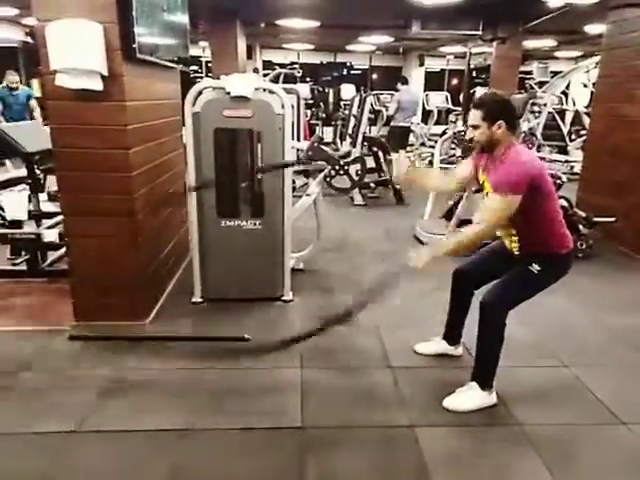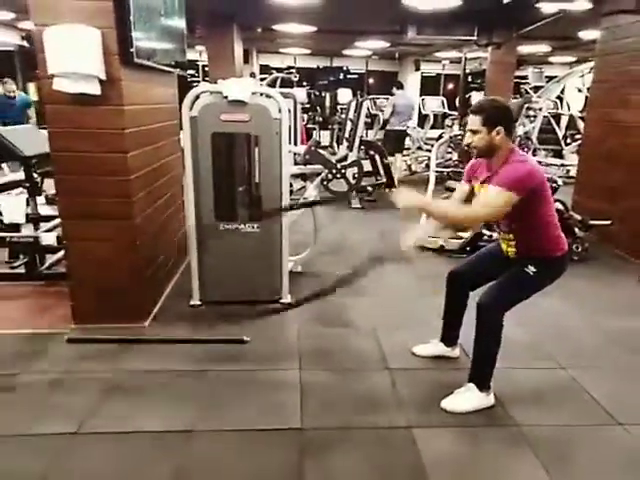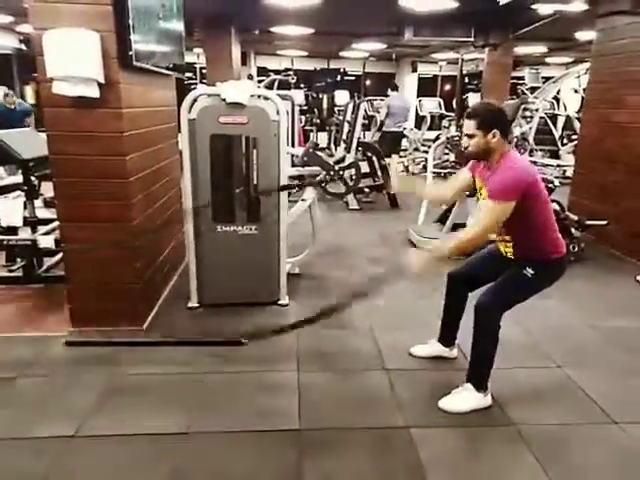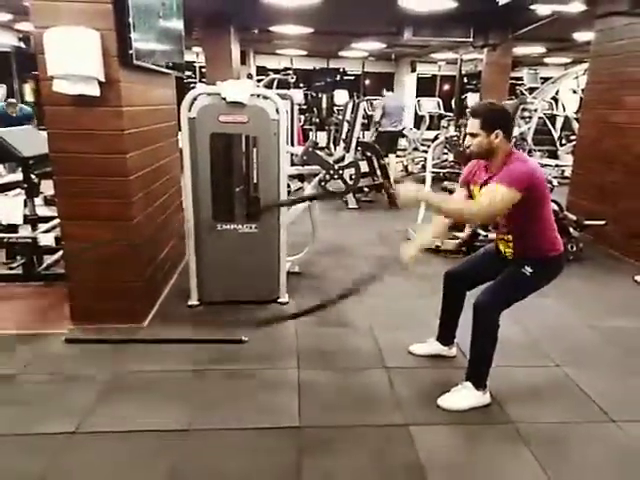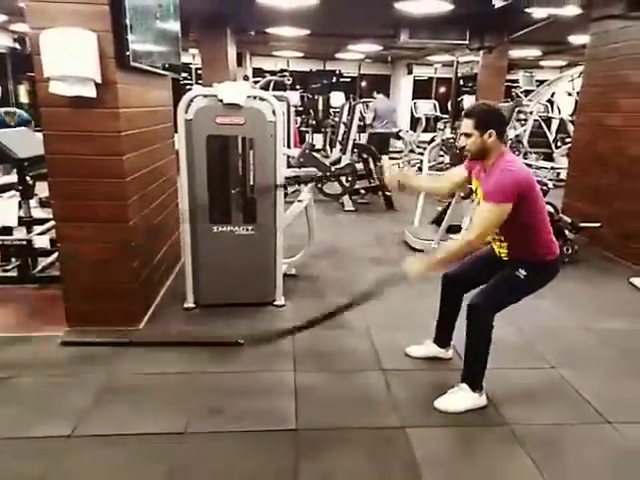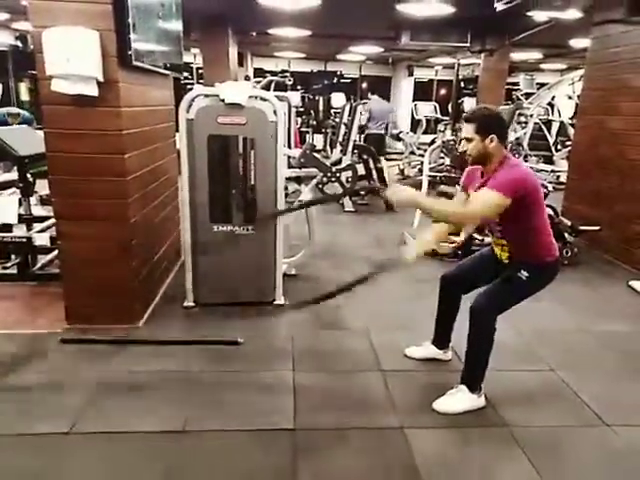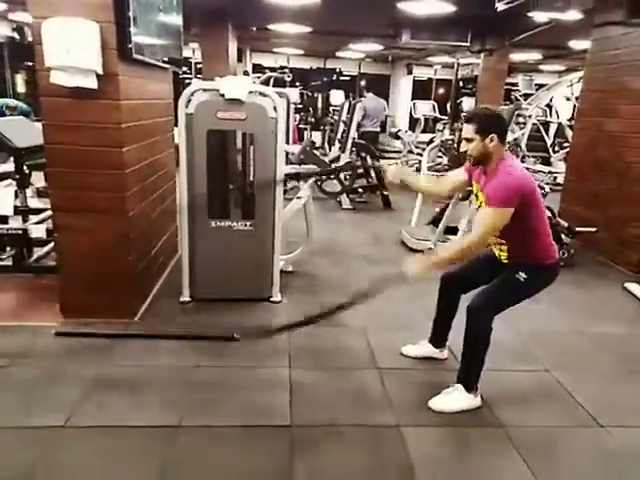
dt=0.2s
person 1, frame 1
left shoulder: (518, 168)
right shoulder: (485, 154)
left elbow: (485, 228)
right elbow: (451, 183)
left wrist: (433, 252)
right wrist: (415, 174)
left hip: (550, 254)
right hip: (517, 243)
left knee: (493, 302)
right knee: (464, 276)
left ankle: (483, 389)
right ankle: (451, 342)
person 1, frame 2
left shoulder: (520, 171)
right shoulder: (481, 162)
left elbow: (473, 217)
right elbow: (457, 202)
left wrist: (419, 202)
left hip: (545, 257)
right hip: (511, 245)
left knee: (490, 305)
right knee: (459, 277)
left ankle: (480, 389)
right ankle: (448, 343)
person 1, frame 3
left shoulder: (513, 175)
right shoulder: (480, 162)
left elbow: (479, 232)
right elbow: (450, 192)
left wrist: (426, 256)
right wrist: (414, 186)
left hip: (544, 259)
right hip: (511, 248)
left knee: (488, 306)
right knee: (458, 278)
left ankle: (478, 390)
right ankle: (446, 344)
person 1, frame 4
left shoulder: (520, 171)
right shoulder: (477, 166)
left elbow: (477, 214)
right elbow: (451, 212)
left wrist: (421, 195)
right wrist: (418, 242)
left hip: (541, 258)
right hip: (508, 246)
left knee: (487, 304)
right knee: (456, 277)
left ankle: (477, 388)
right ankle: (444, 342)
person 1, frame 5
left shoulder: (508, 176)
right shoulder: (477, 162)
left elbow: (477, 236)
right elbow: (445, 185)
left wrist: (426, 262)
right wrist: (404, 178)
left hip: (537, 260)
right hip: (506, 249)
left knee: (481, 306)
right knee: (453, 280)
left ankle: (473, 390)
right ankle: (441, 345)
person 1, frame 6
left shoulder: (513, 177)
right shoulder: (476, 170)
left elbow: (468, 217)
right elbow: (456, 212)
left wrist: (414, 198)
right wrist: (423, 243)
left hip: (537, 263)
right hip: (504, 251)
left knee: (483, 309)
right knee: (451, 281)
left ankle: (471, 391)
right ankle: (440, 346)
person 1, frame 7
left shoulder: (509, 181)
right shoulder: (478, 165)
left elbow: (477, 239)
right elbow: (443, 188)
left wrist: (426, 262)
right wrist: (405, 177)
left hip: (536, 264)
right hip: (505, 252)
left knee: (479, 309)
right knee: (451, 280)
left ankle: (468, 391)
right ankle: (437, 345)
